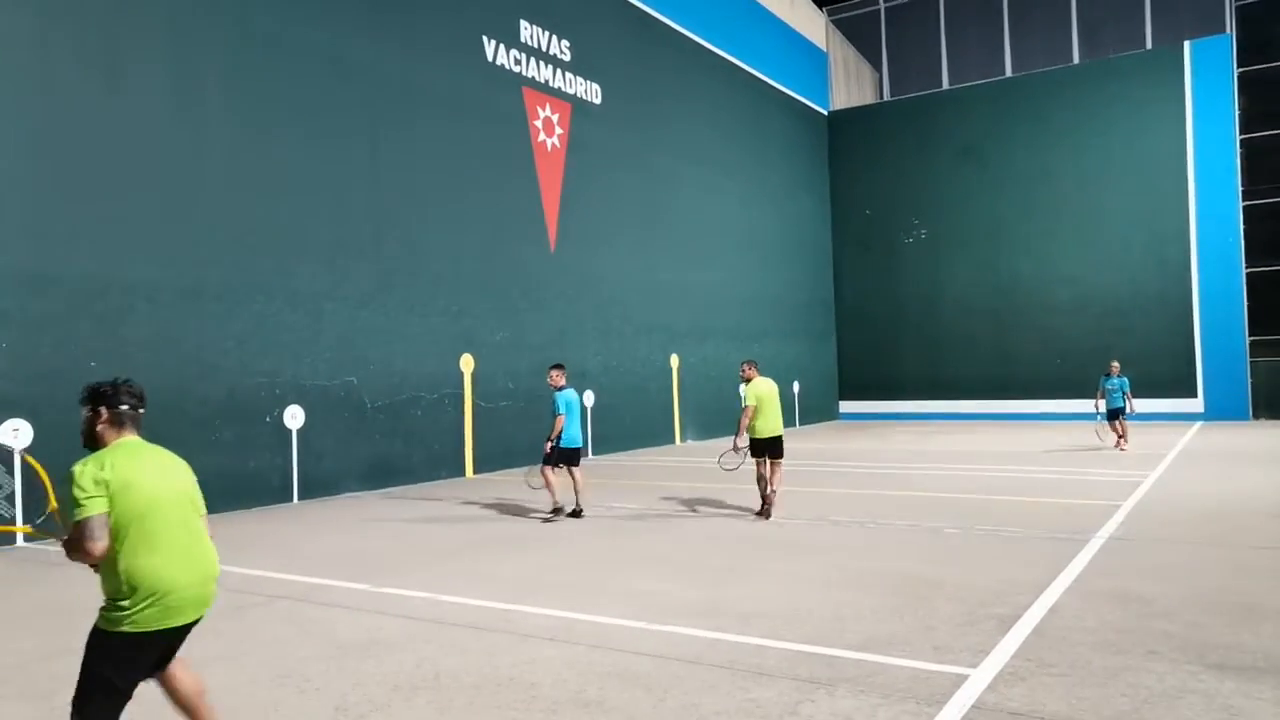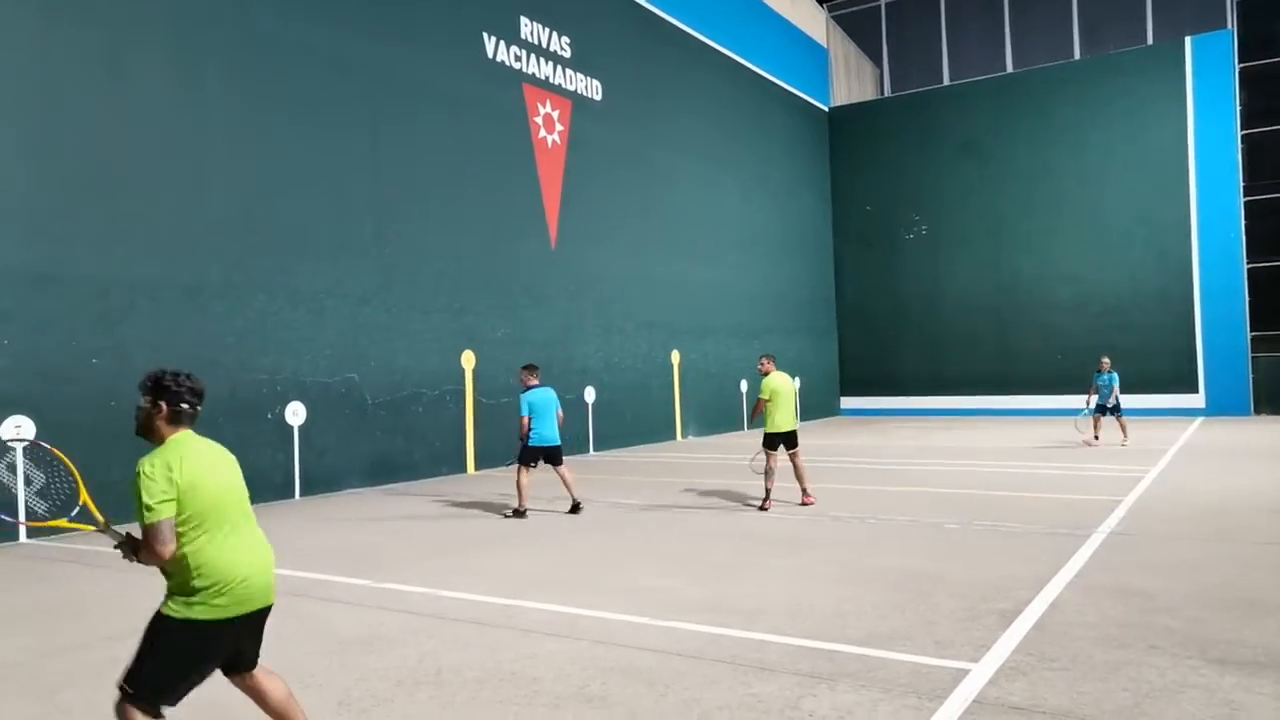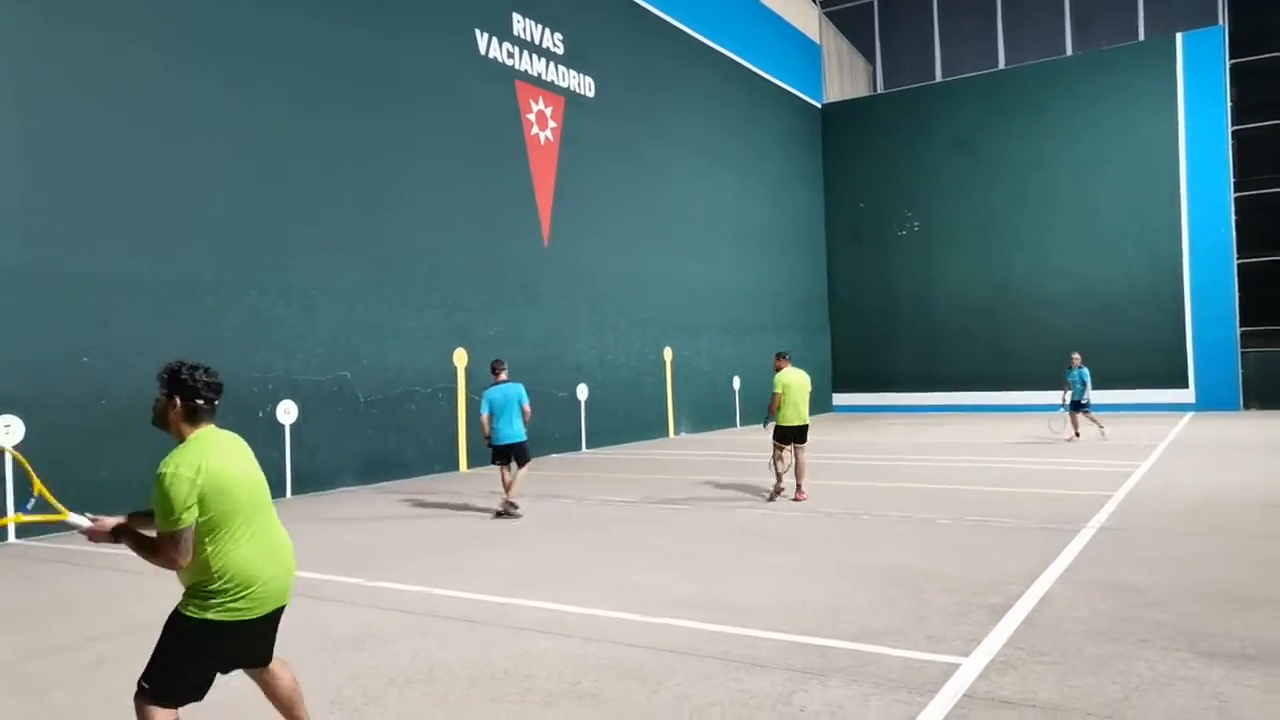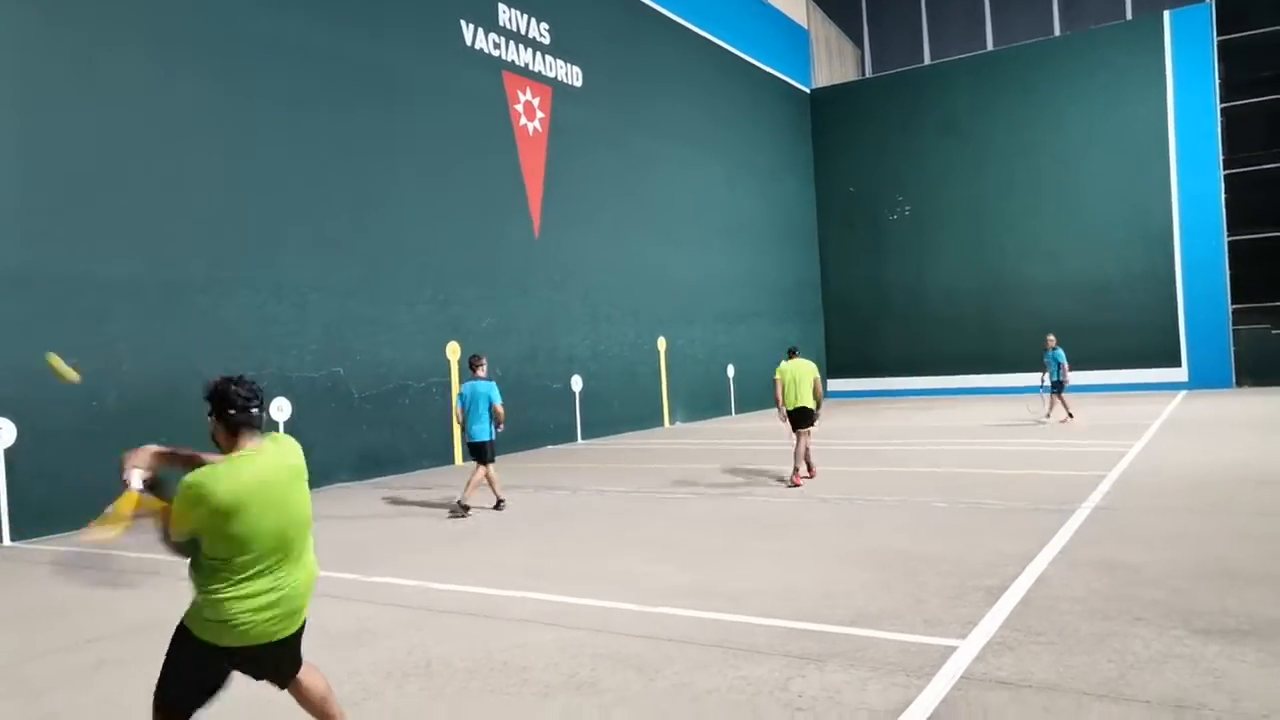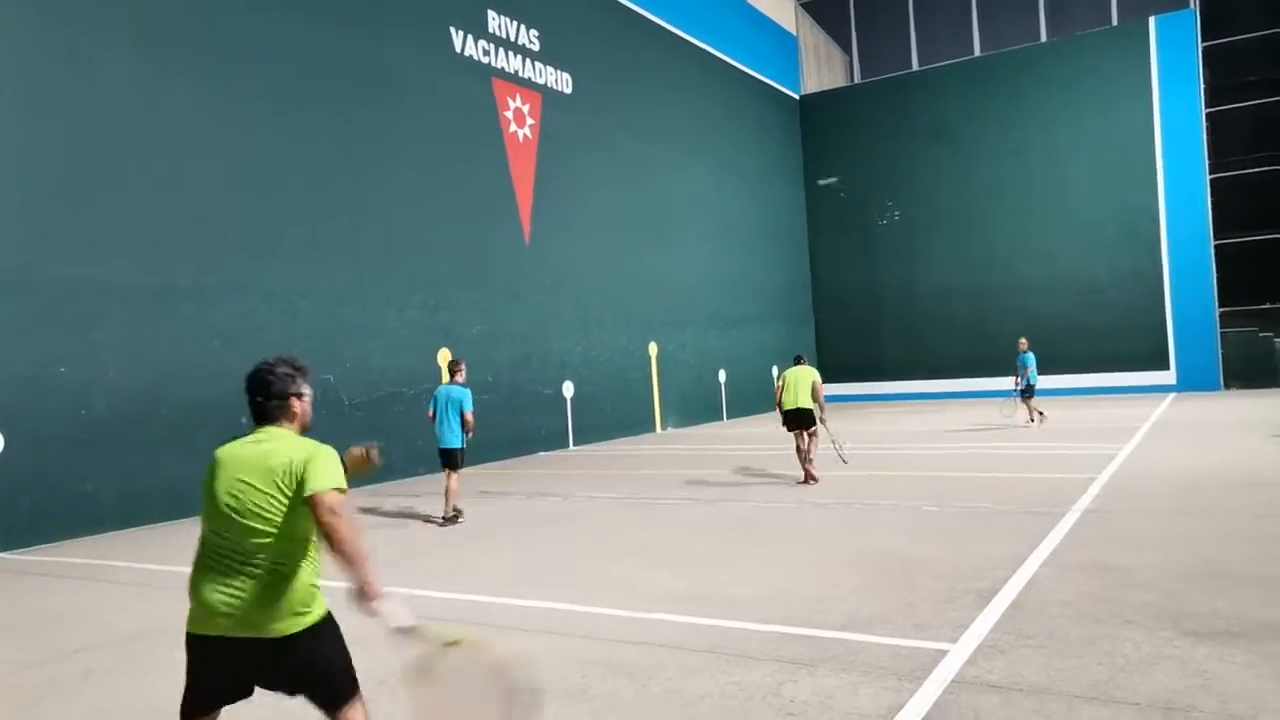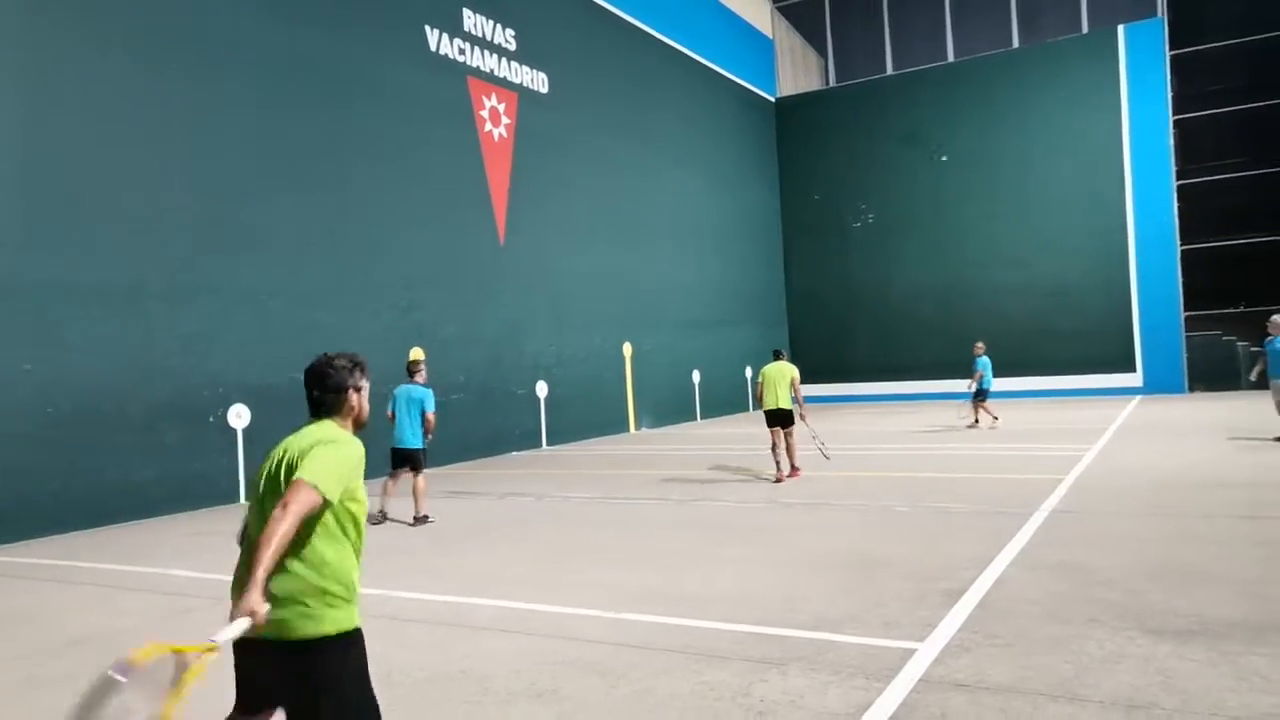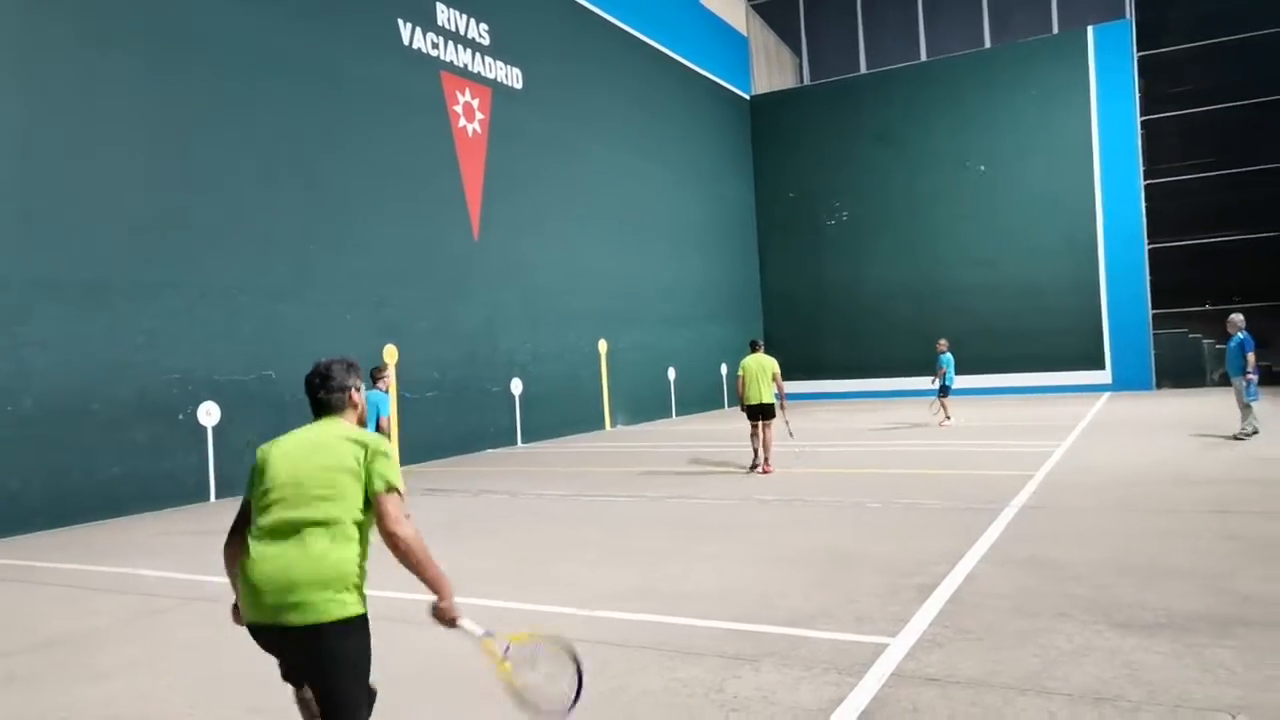
dt=0.3s
person 1, frame 1
left shoulder: (91, 469)
right shoulder: (175, 462)
left elbow: (94, 548)
right elbow: (203, 532)
left wrist: (72, 548)
left hip: (143, 607)
right hip: (197, 593)
right knee: (160, 661)
person 1, frame 2
left shoulder: (155, 467)
right shoulder: (220, 454)
left elbow: (162, 550)
left wrist: (134, 549)
right wrist: (147, 547)
left hip: (208, 602)
right hip: (257, 587)
right knee: (244, 671)
person 1, frame 3
left shoulder: (177, 468)
right shoulder: (232, 443)
left elbow: (176, 556)
left wrist: (122, 534)
right wrist: (126, 522)
left hip: (227, 601)
right hip: (272, 585)
right knee: (260, 663)
person 1, frame 4
left shoulder: (202, 486)
right shoulder: (287, 451)
left elbow: (177, 541)
right wrist: (164, 453)
left hip: (221, 623)
right hip: (287, 609)
right knee: (292, 673)
person 1, frame 5
left shoulder: (225, 457)
right shoulder: (316, 457)
right elbow: (331, 515)
left wrist: (342, 466)
right wrist: (364, 577)
left hip: (214, 620)
right hip: (291, 621)
person 1, frame 6
left shoulder: (285, 447)
right shoulder: (342, 450)
right elbow: (288, 513)
right wrist: (254, 588)
left hip: (261, 622)
right hip: (317, 626)
person 1, frame 7
left shoulder: (269, 453)
right shoulder: (372, 447)
left elbow: (235, 543)
right elbow: (396, 528)
left wrist: (243, 597)
right wrist: (443, 591)
left hip: (263, 608)
right hip: (329, 608)
left knee: (310, 682)
